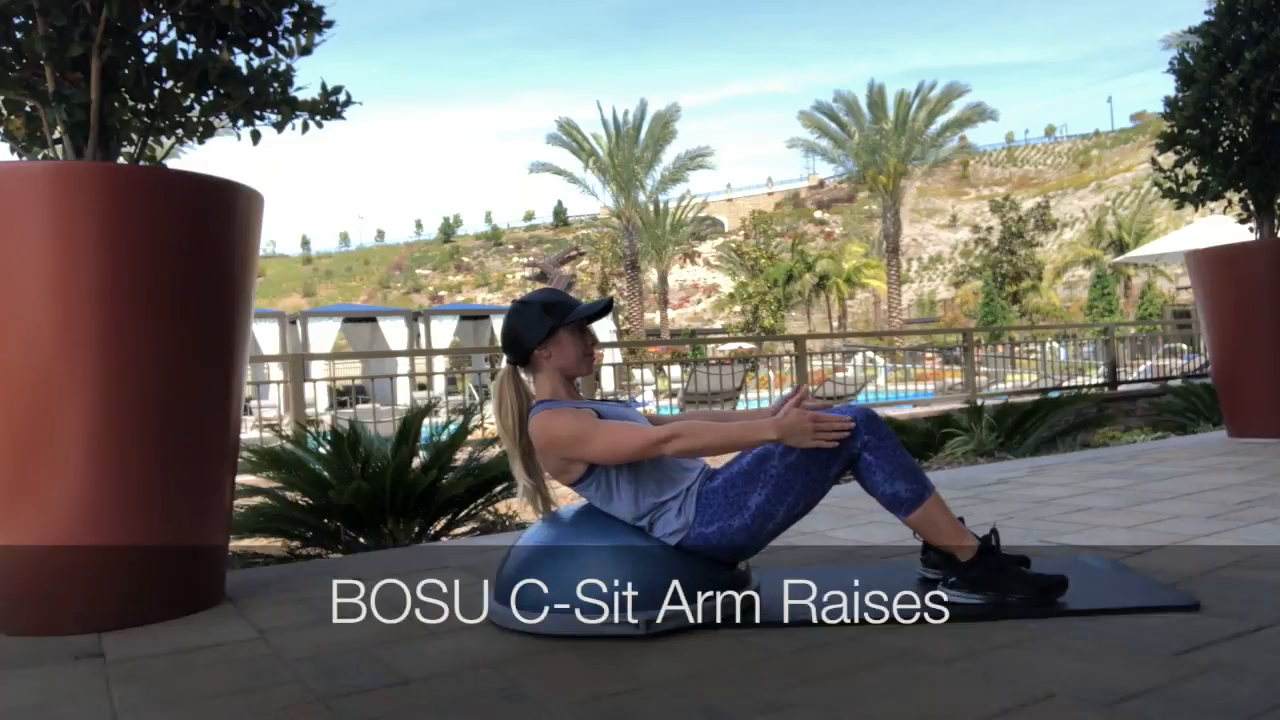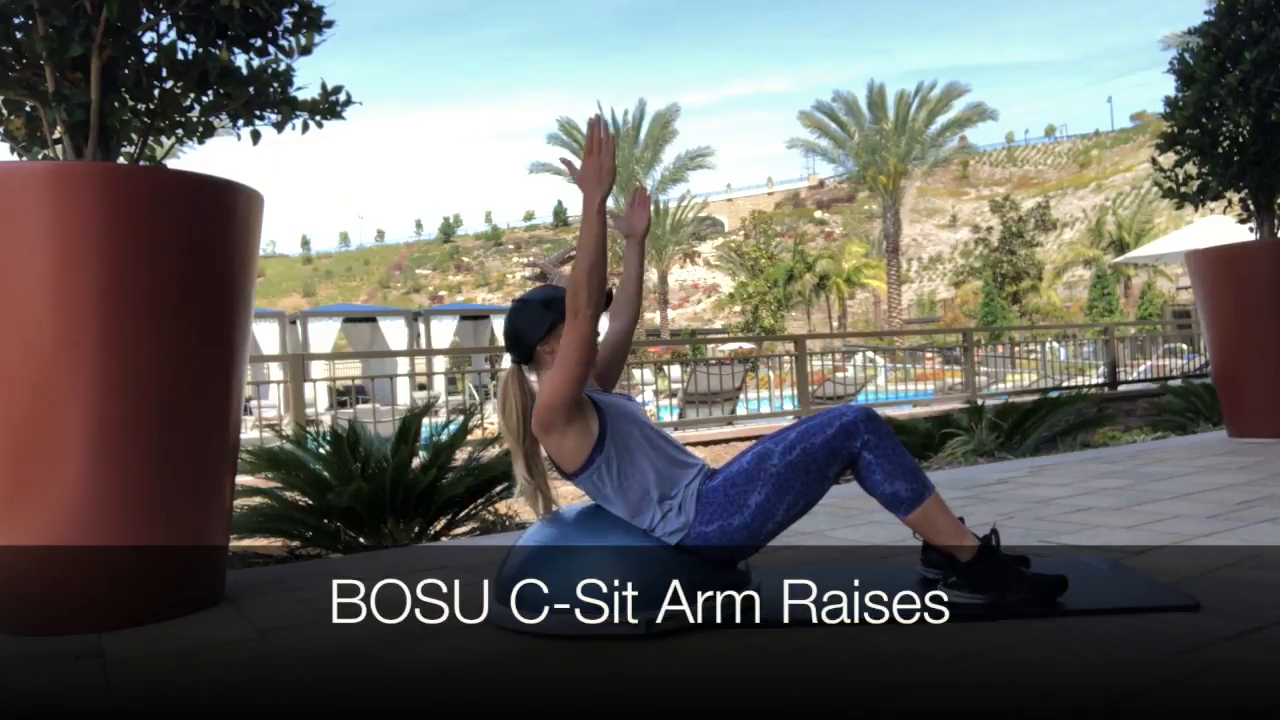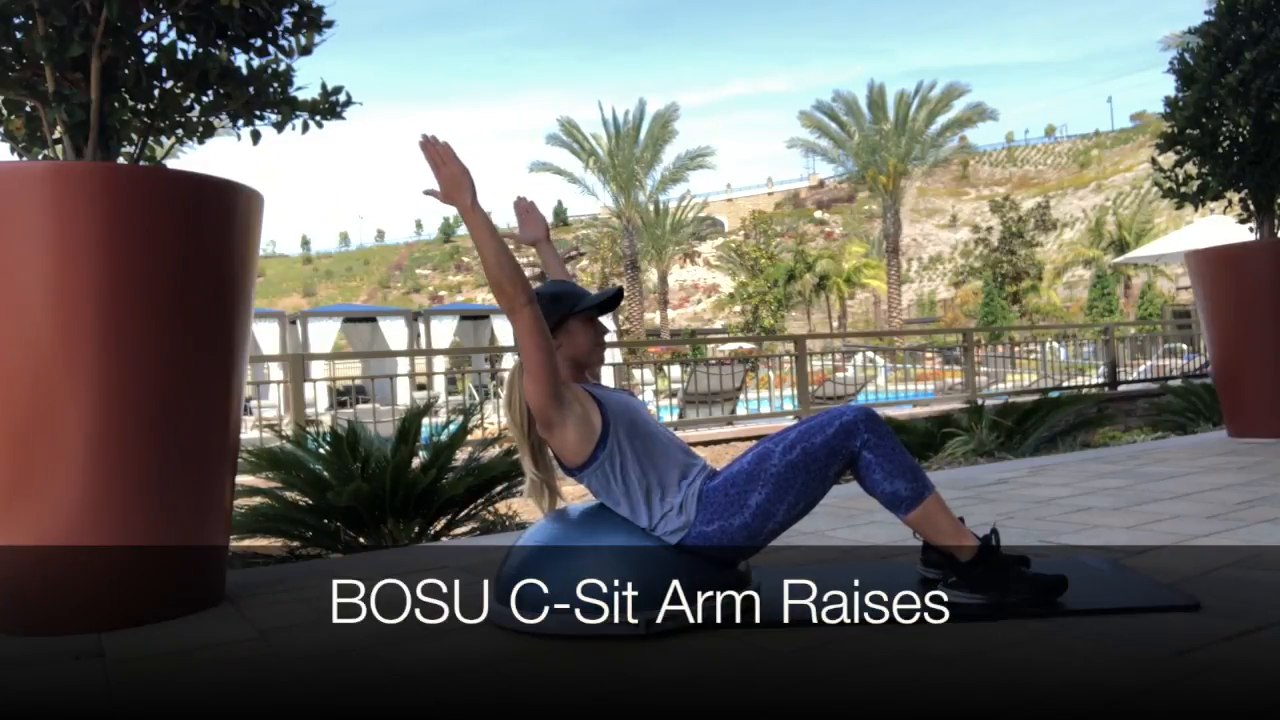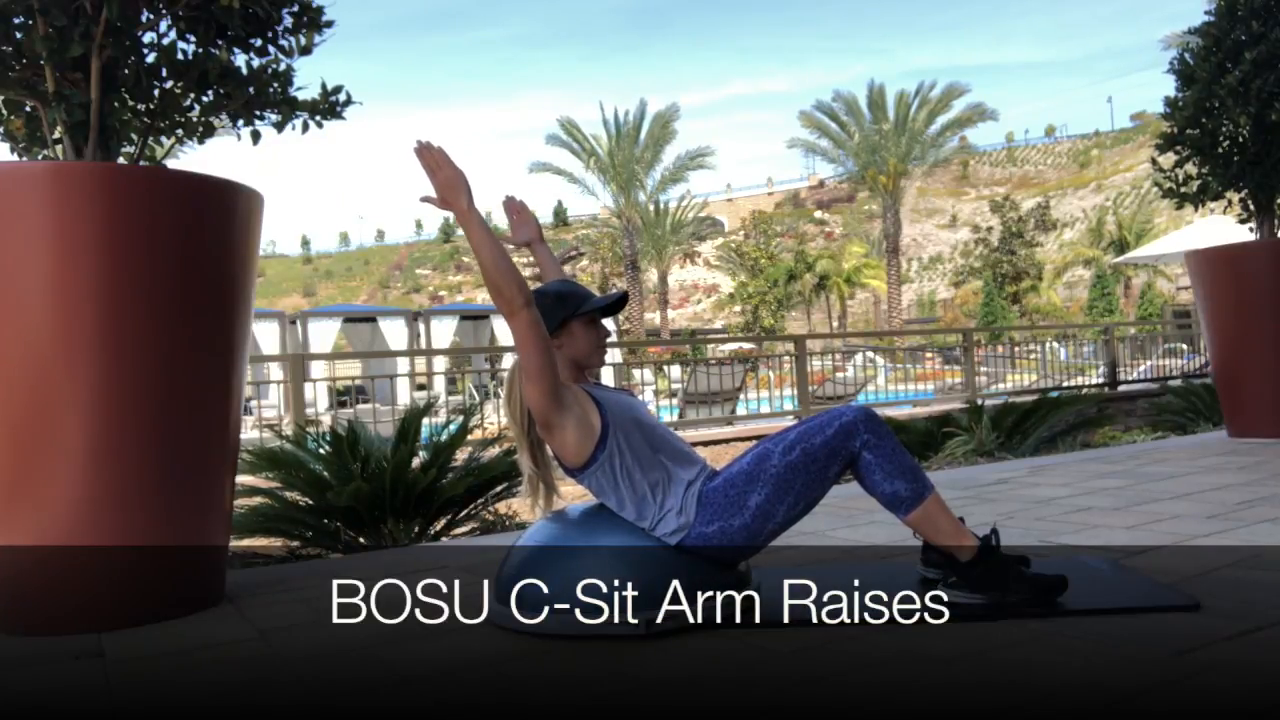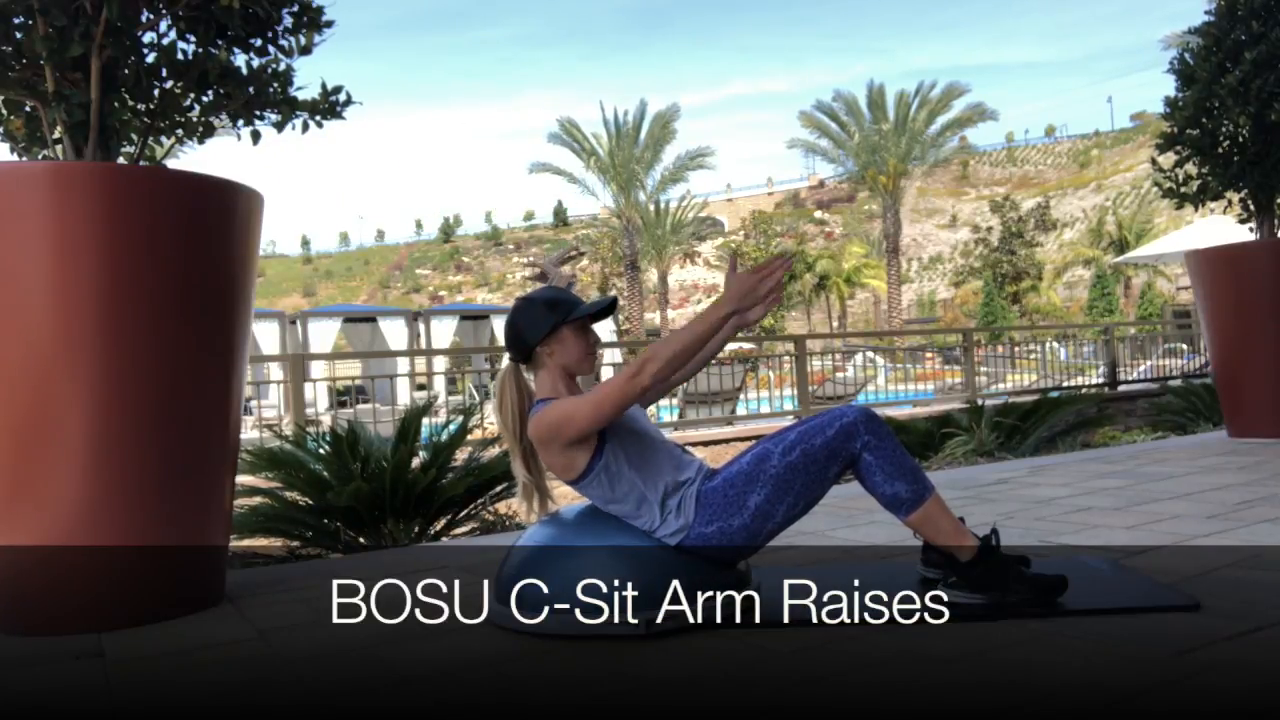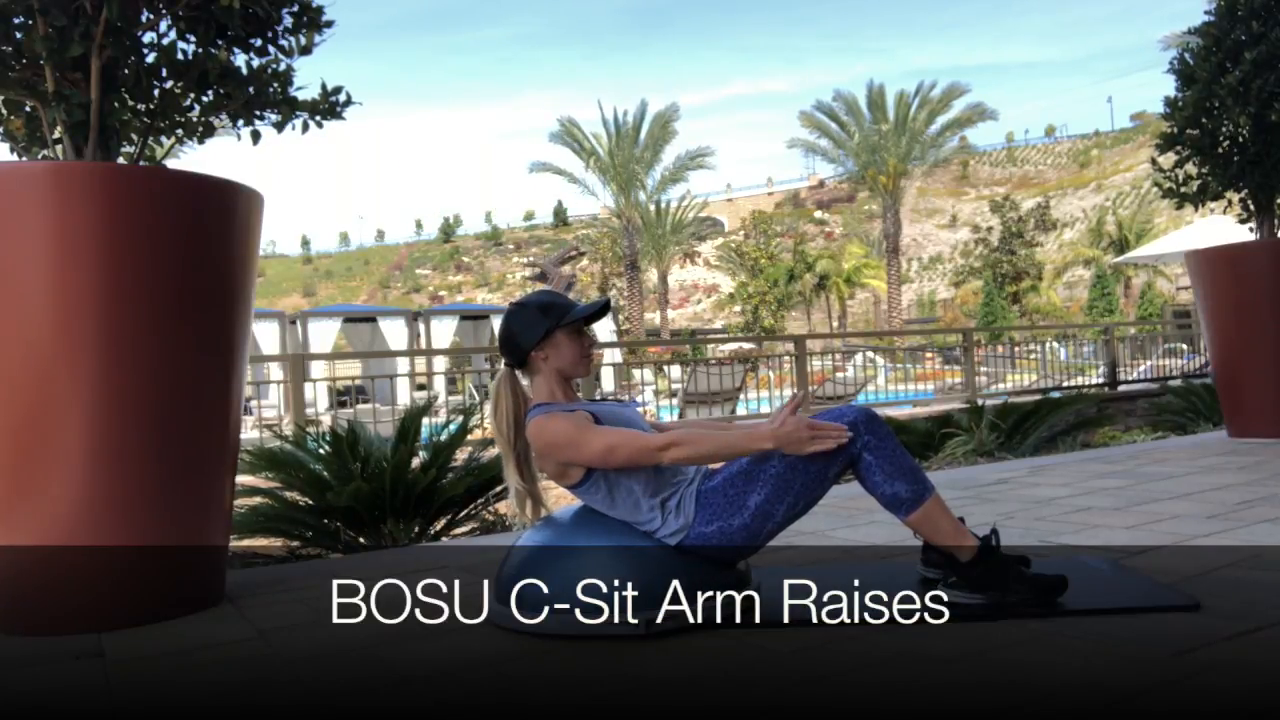
dt=0.5s
person 1, frame 1
left shoulder: (584, 412)
right shoulder: (551, 426)
left elbow: (685, 429)
right elbow: (664, 438)
left wrist: (768, 415)
right wrist: (781, 425)
left hip: (709, 498)
right hip: (702, 523)
left knee: (854, 426)
right knee: (856, 430)
left ankle: (952, 552)
right ankle: (974, 564)
person 1, frame 2
left shoulder: (589, 393)
right shoulder: (555, 412)
left elbow: (622, 316)
right elbow: (584, 309)
left wrist: (635, 240)
right wrist: (593, 200)
left hip: (708, 508)
right hip: (701, 524)
left knee: (852, 426)
right knee: (857, 427)
left ankle: (953, 551)
right ankle: (972, 562)
person 1, frame 3
left shoulder: (582, 394)
right shoulder: (554, 407)
left elbow: (566, 305)
right elbow: (520, 305)
left wrist: (543, 242)
right wrist: (468, 203)
left hip: (712, 507)
right hip: (707, 524)
left knee: (853, 428)
right knee: (858, 427)
left ankle: (954, 551)
right ankle: (972, 562)
person 1, frame 4
left shoulder: (581, 395)
right shoulder: (556, 409)
left elbow: (566, 309)
right elbow: (519, 307)
left wrist: (537, 243)
right wrist: (464, 207)
left hip: (711, 507)
right hip: (706, 522)
left knee: (851, 427)
right knee: (856, 427)
left ankle: (956, 553)
right ankle: (972, 562)
person 1, frame 5
left shoulder: (581, 410)
right shoulder: (552, 422)
left elbow: (670, 374)
right elbow: (647, 372)
left wrist: (735, 319)
right wrist: (725, 306)
left hip: (709, 504)
right hip: (705, 523)
left knee: (854, 427)
right knee: (859, 429)
left ankle: (953, 555)
right ankle: (973, 565)
person 1, frame 6
left shoulder: (576, 413)
right shoulder: (548, 430)
left elbow: (675, 429)
right elbow: (663, 449)
left wrist: (764, 427)
right wrist: (770, 439)
left hip: (706, 501)
right hip: (703, 521)
left knee: (852, 427)
right knee: (859, 429)
left ankle: (951, 550)
right ankle: (974, 564)
